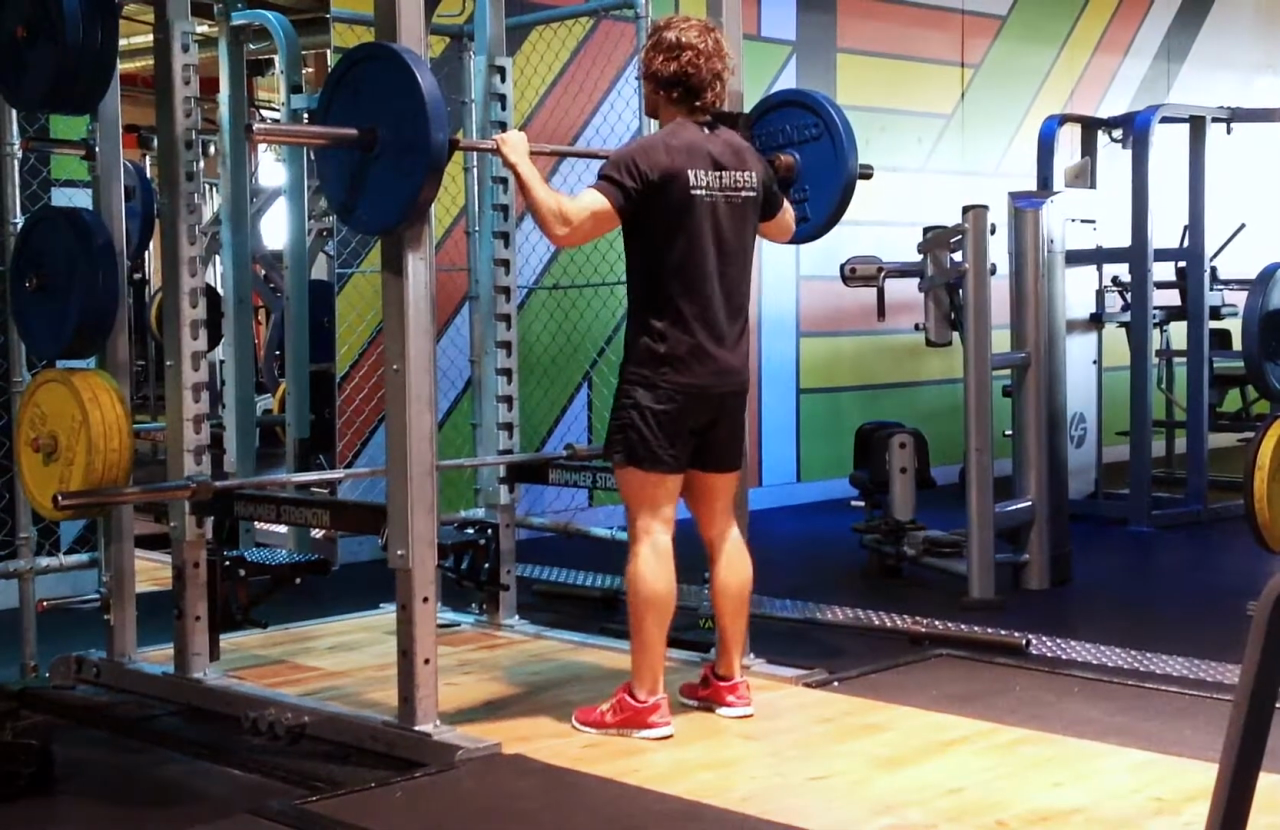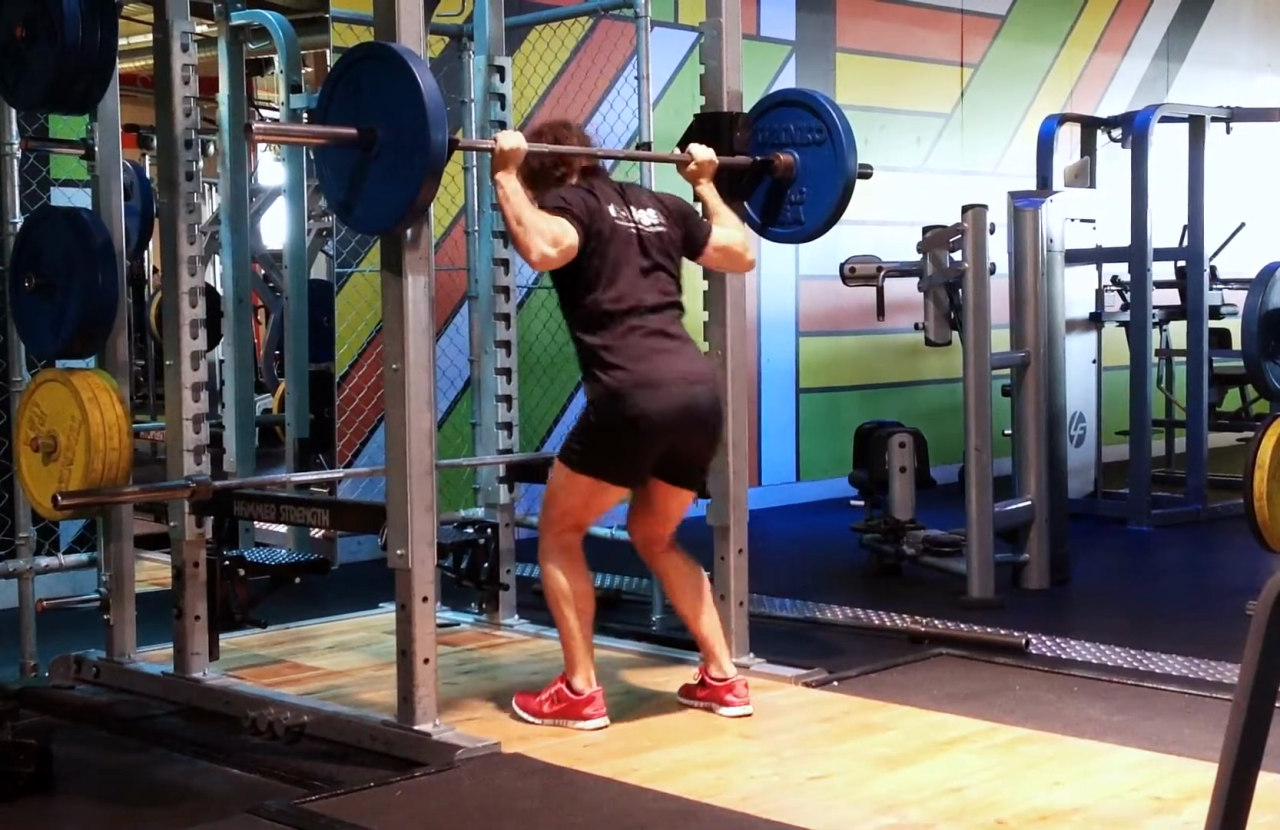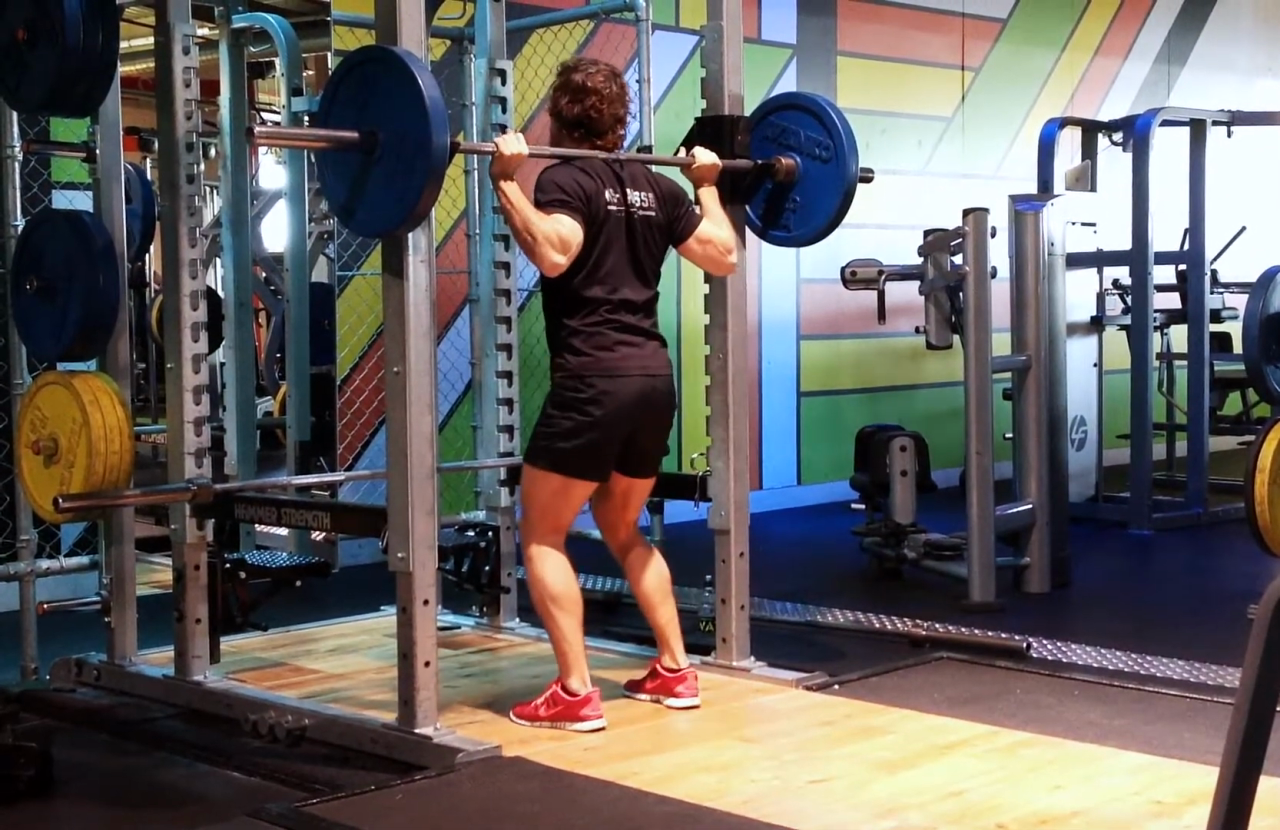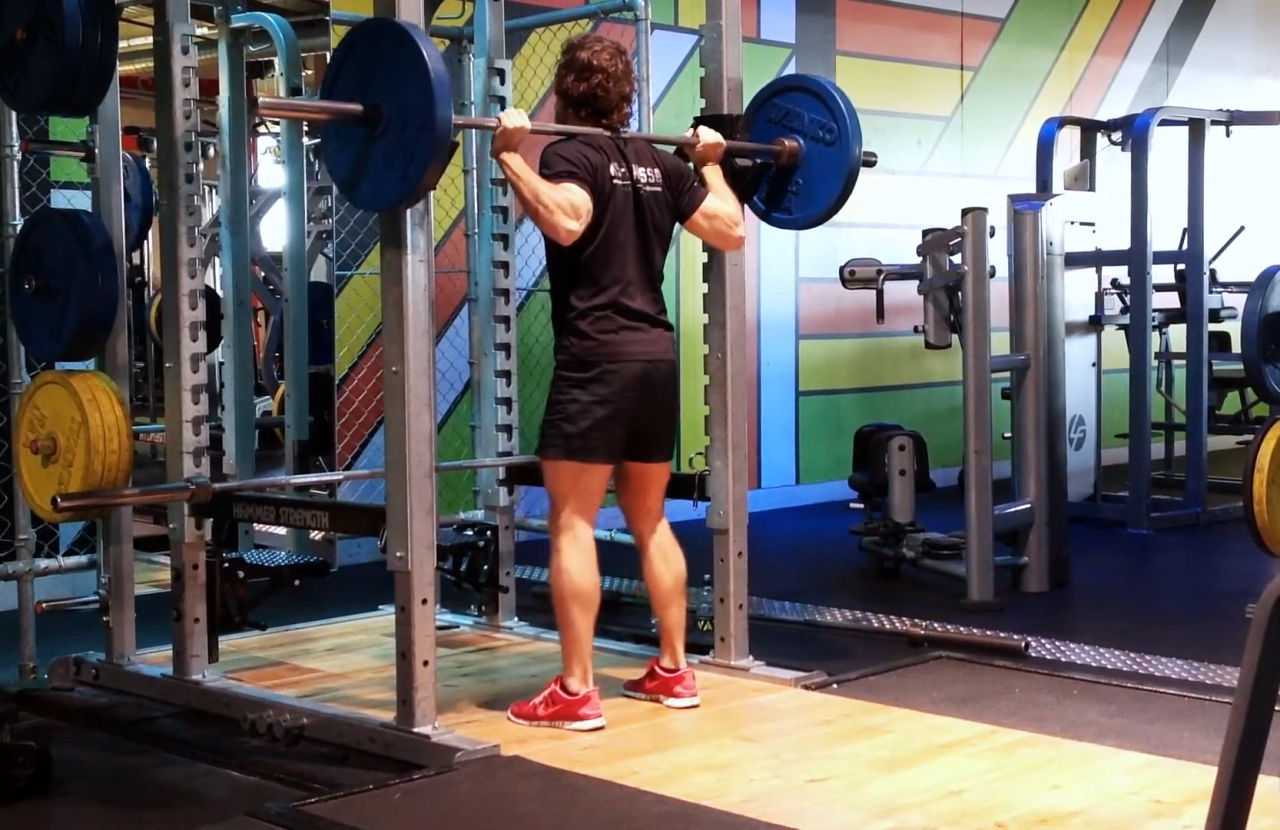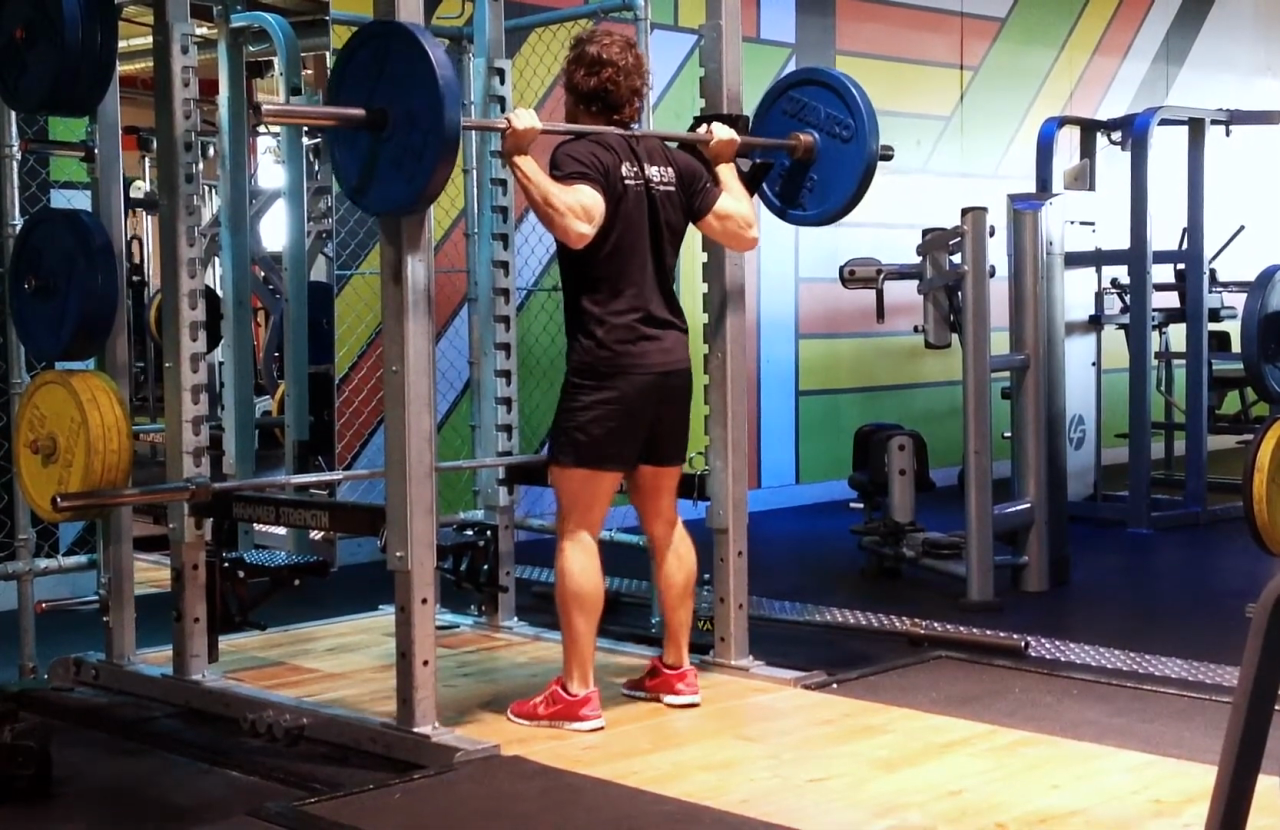
dt=1s
person 1, frame 1
left shoulder: (649, 156)
right shoulder: (746, 156)
left elbow: (564, 225)
right elbow: (785, 227)
left wrist: (520, 162)
left hip: (664, 375)
right hip: (728, 373)
left knee: (649, 532)
right knee: (720, 528)
left ankle: (643, 699)
right ankle: (728, 680)
person 1, frame 2
left shoulder: (566, 201)
right shoulder: (659, 206)
left elbow: (542, 249)
right elbow: (741, 255)
left wrist: (506, 177)
right wrist: (706, 185)
left hip: (633, 397)
right hip: (699, 392)
left knee: (560, 535)
right knee: (657, 539)
left ankle: (580, 691)
right ankle: (724, 678)
person 1, frame 3
left shoulder: (564, 179)
right shoulder: (656, 187)
left elbow: (554, 253)
right elbow: (724, 256)
left wrist: (506, 180)
right wrist: (707, 185)
left hip: (593, 382)
right hip: (653, 378)
left knee: (541, 536)
right knee: (622, 530)
left ankle: (575, 692)
right ankle: (675, 668)
person 1, frame 4
left shoulder: (568, 154)
right shoulder: (661, 164)
left elbow: (566, 220)
right elbow: (731, 230)
left wrist: (509, 154)
right wrist: (710, 163)
left hip: (598, 360)
right hip: (657, 357)
left knee: (572, 524)
right knee: (649, 520)
left ankle: (576, 691)
right ankle: (674, 672)
person 1, frame 5
left shoulder: (578, 153)
right shoulder: (674, 162)
left elbow: (578, 224)
right elbow: (743, 231)
left wrist: (521, 158)
right wrist: (724, 163)
left hip: (610, 365)
right hip: (671, 359)
left knee: (577, 530)
right knee: (663, 523)
left ankle: (575, 693)
right ankle: (675, 667)
